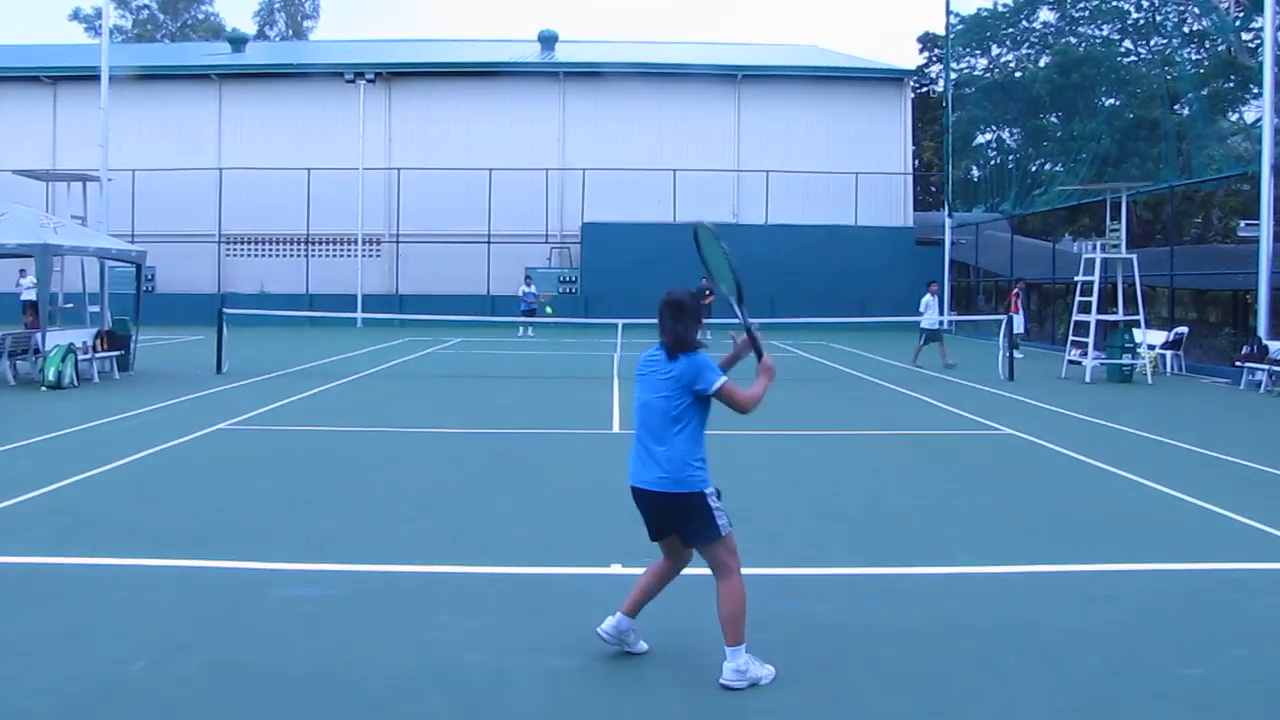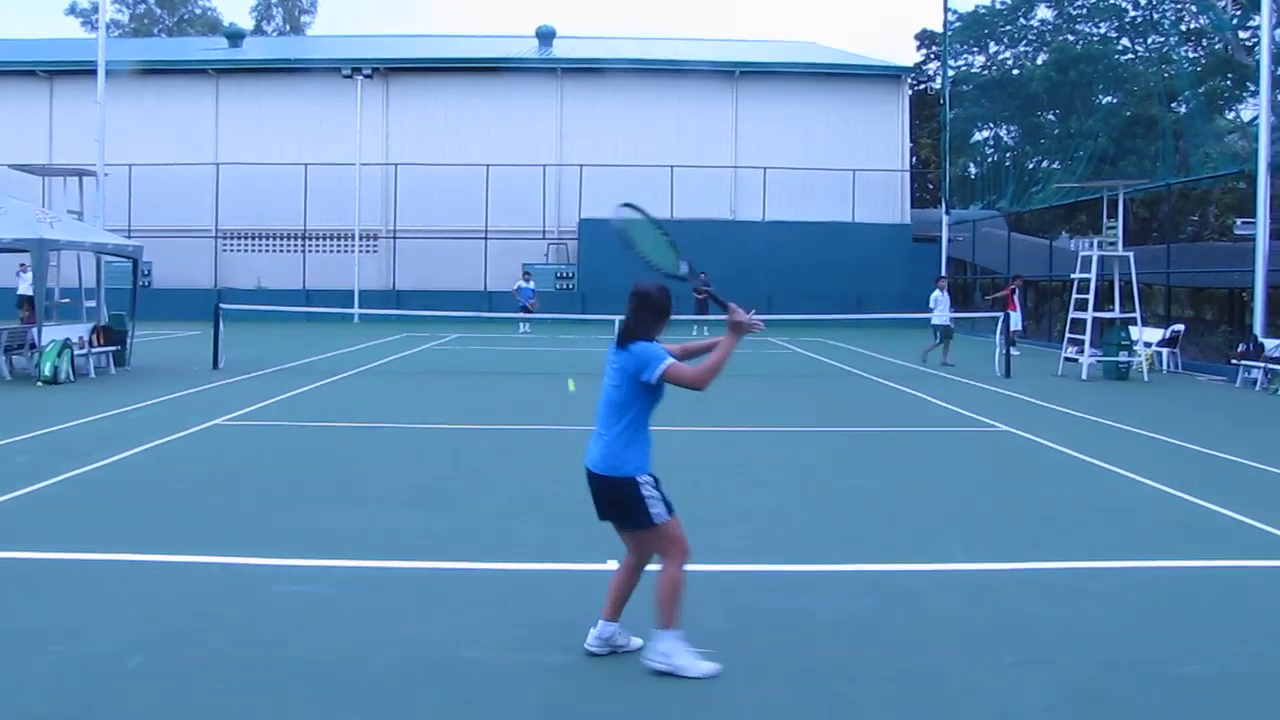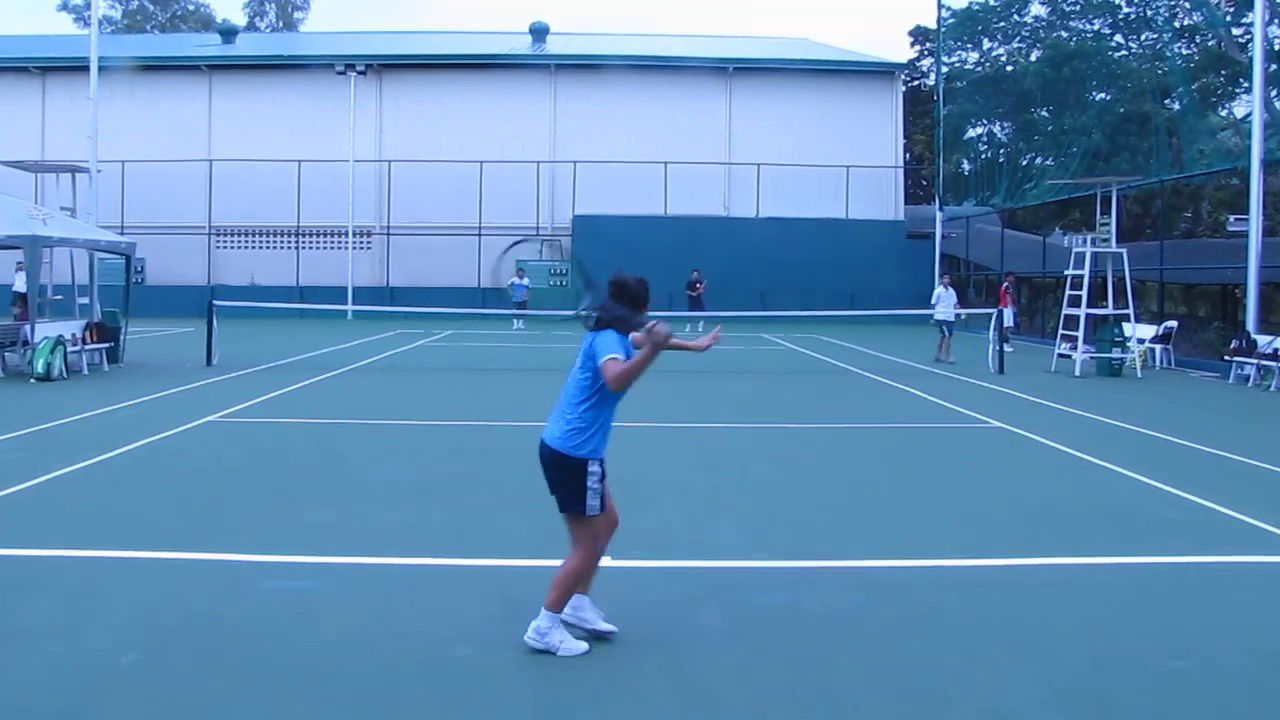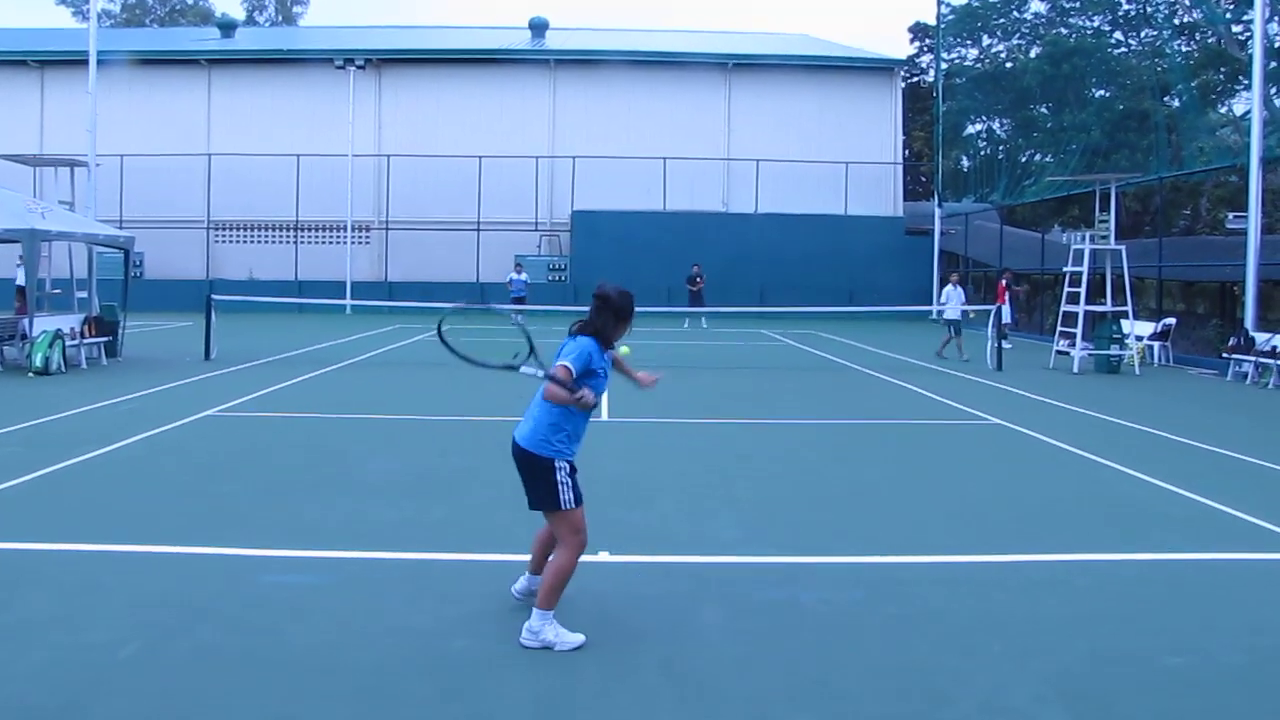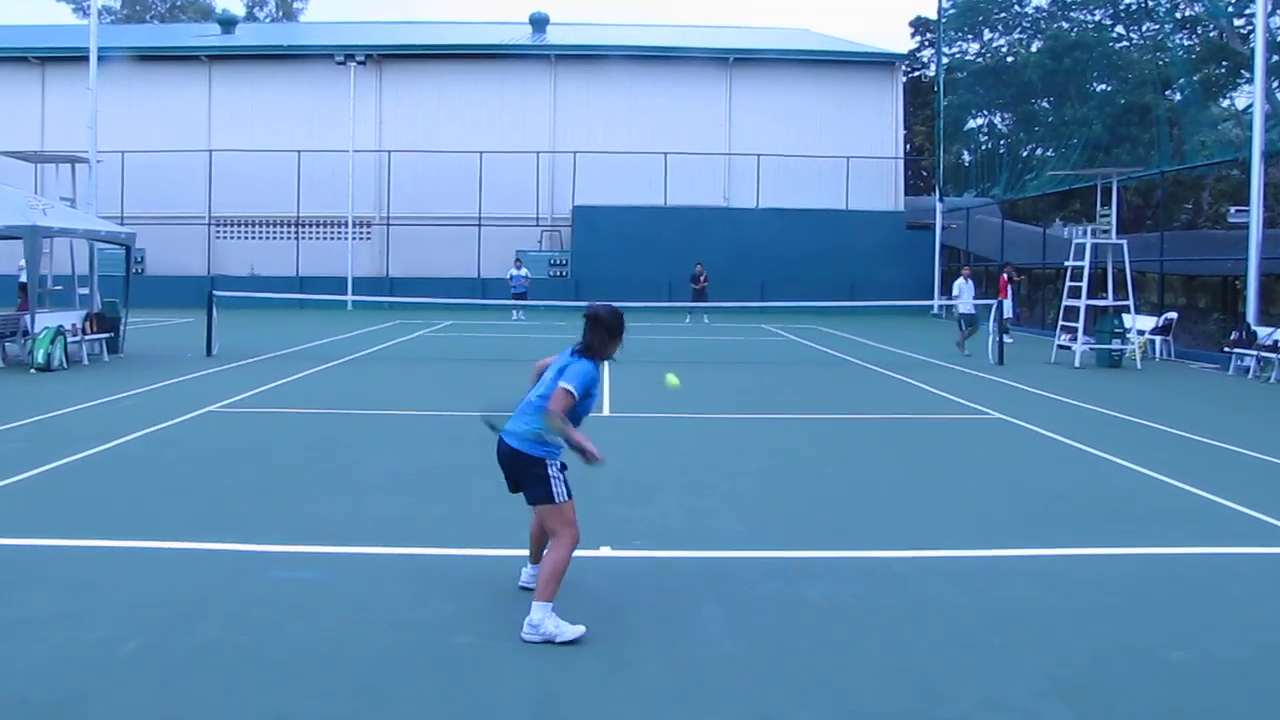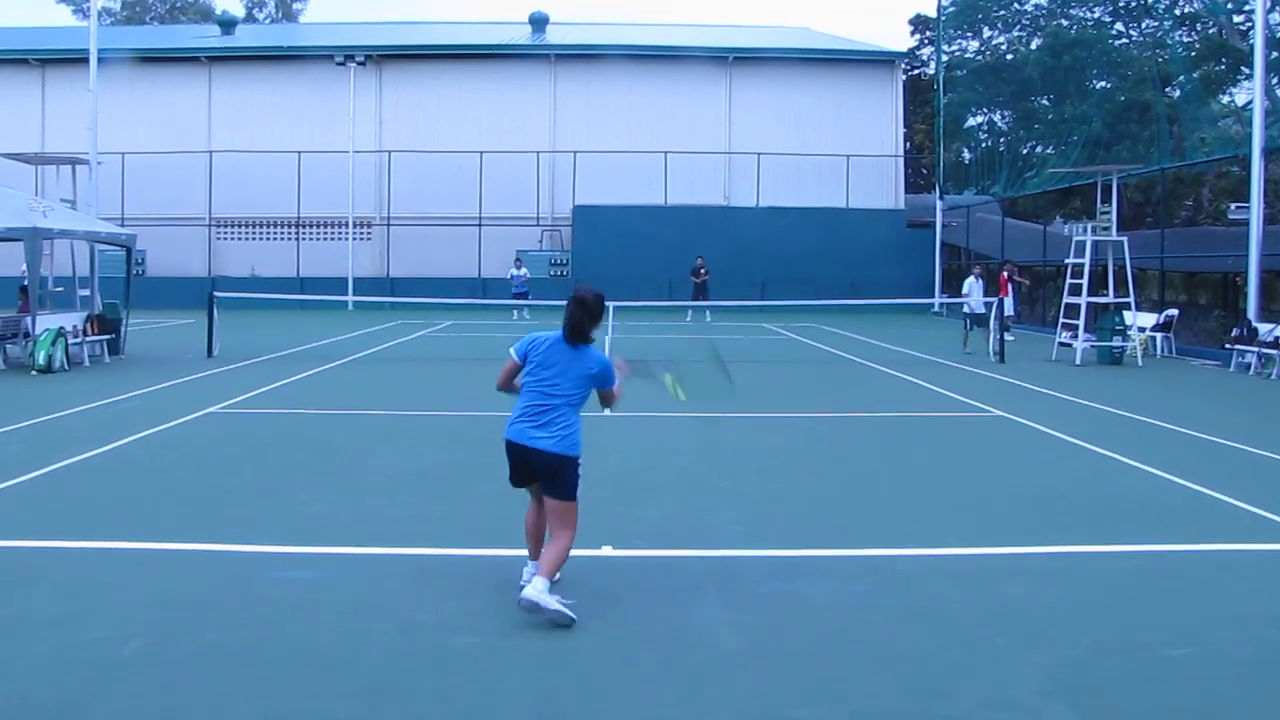
dt=0.2s
person 1, frame 1
left shoulder: (648, 360)
right shoulder: (695, 362)
right elbow: (743, 403)
left wrist: (734, 355)
right wrist: (765, 374)
left hip: (644, 483)
right hip: (684, 486)
left knee: (674, 557)
right knee: (727, 570)
left ankle: (619, 622)
right ankle: (737, 663)
person 1, frame 2
left shoulder: (625, 347)
right shoulder: (643, 353)
left elbow: (676, 353)
right elbow: (698, 381)
left wrist: (724, 337)
right wrist: (732, 337)
left hip: (602, 468)
right hip: (625, 472)
left knee: (638, 551)
right knee: (675, 553)
left ankle: (605, 631)
right ankle: (666, 646)
person 1, frame 3
left shoulder: (612, 335)
right shoulder: (609, 340)
left elbow: (640, 341)
right elbow: (615, 381)
left wrist: (692, 345)
right wrist: (652, 347)
left hip: (562, 447)
right hip: (575, 453)
left knee: (605, 524)
right knee: (588, 544)
left ankle: (578, 604)
right ankle: (545, 626)
person 1, frame 4
left shoulder: (595, 344)
right shoulder: (584, 347)
left elbow: (608, 355)
right elbow: (551, 391)
left wrist: (635, 375)
right wrist: (577, 400)
left hip: (537, 446)
right hip: (545, 452)
left knee: (562, 522)
right knee: (574, 540)
left ankle: (531, 582)
right ankle: (539, 625)
person 1, frame 5
left shoulder: (575, 357)
right shoulder: (585, 372)
left elbow: (538, 368)
right elbow: (554, 417)
right wrist: (582, 445)
left hip: (512, 444)
right hip: (534, 453)
left knee: (548, 510)
right knee: (565, 535)
left ankle: (533, 571)
right ankle: (540, 619)
person 1, frame 6
left shoulder: (534, 341)
right shoulder: (597, 361)
left elbow: (501, 383)
right elbow: (609, 402)
right wrist: (617, 374)
left hip: (518, 441)
right hip: (558, 453)
left knee: (540, 501)
right knee: (563, 531)
left ankle: (534, 568)
right ankle: (538, 587)
